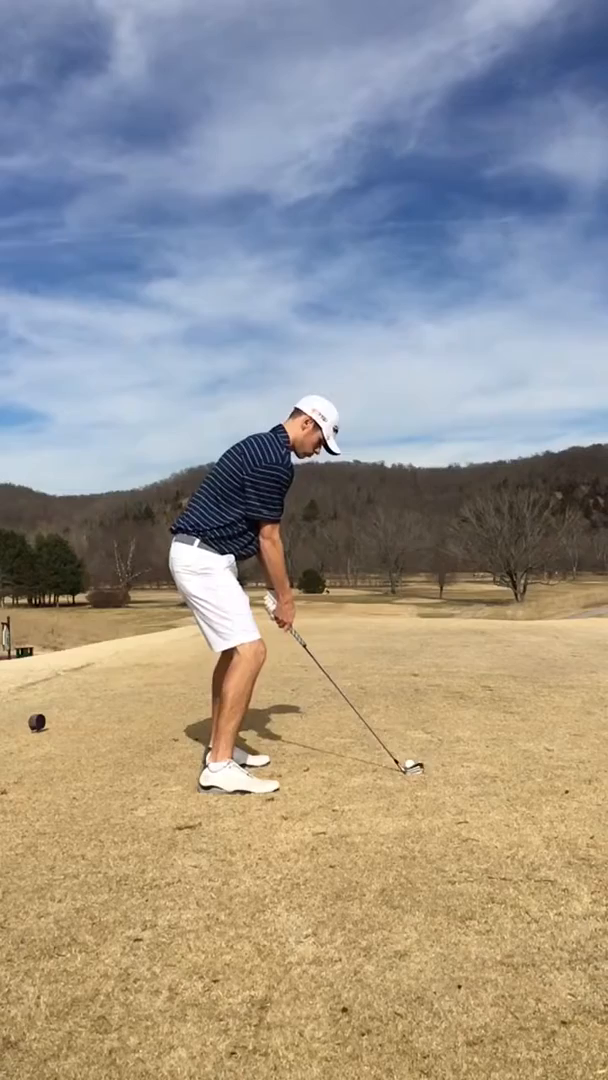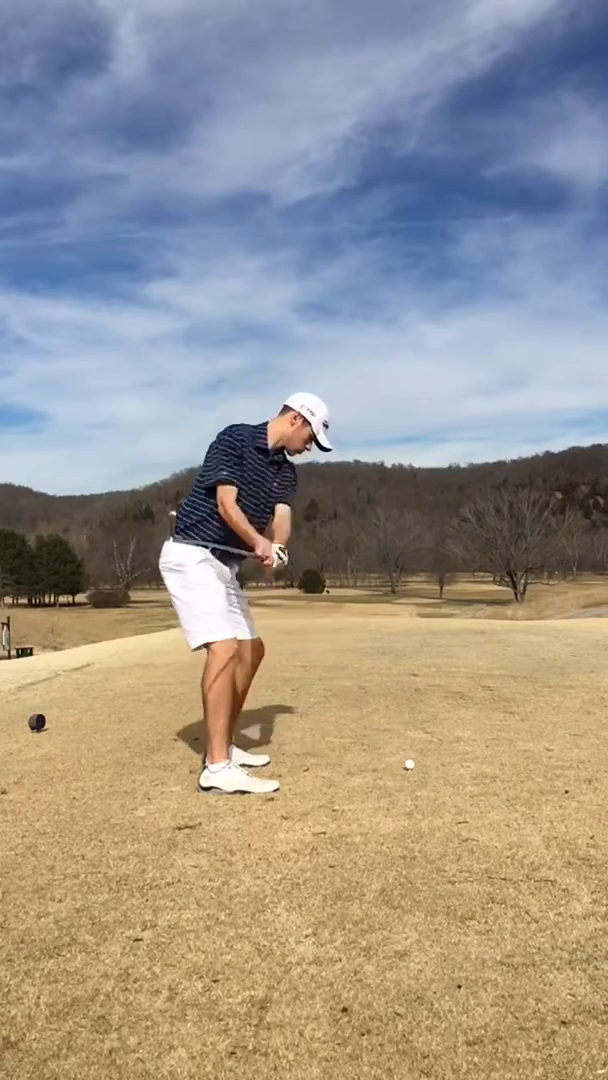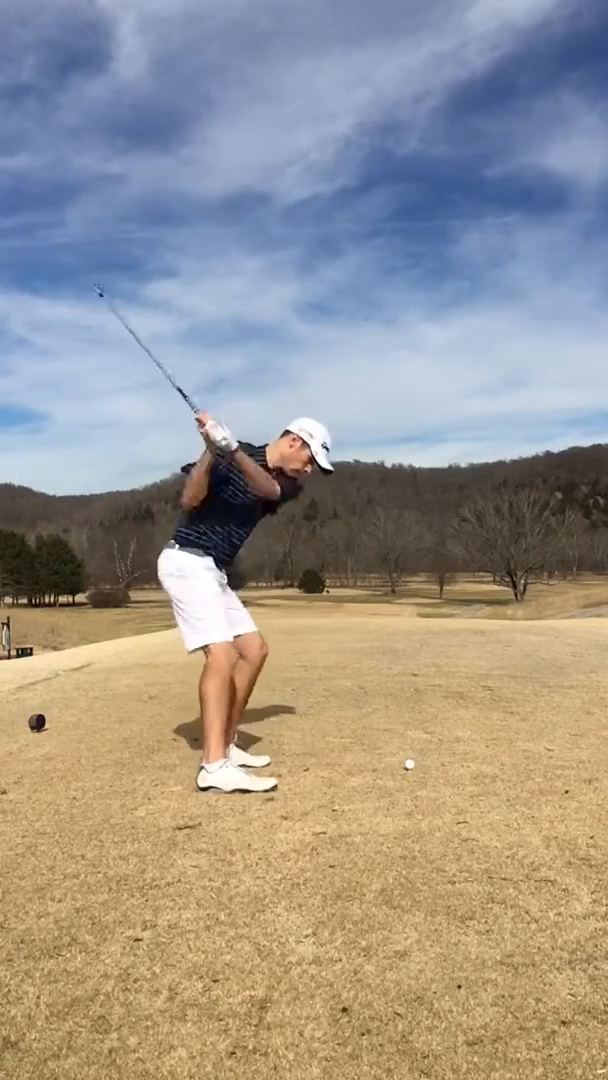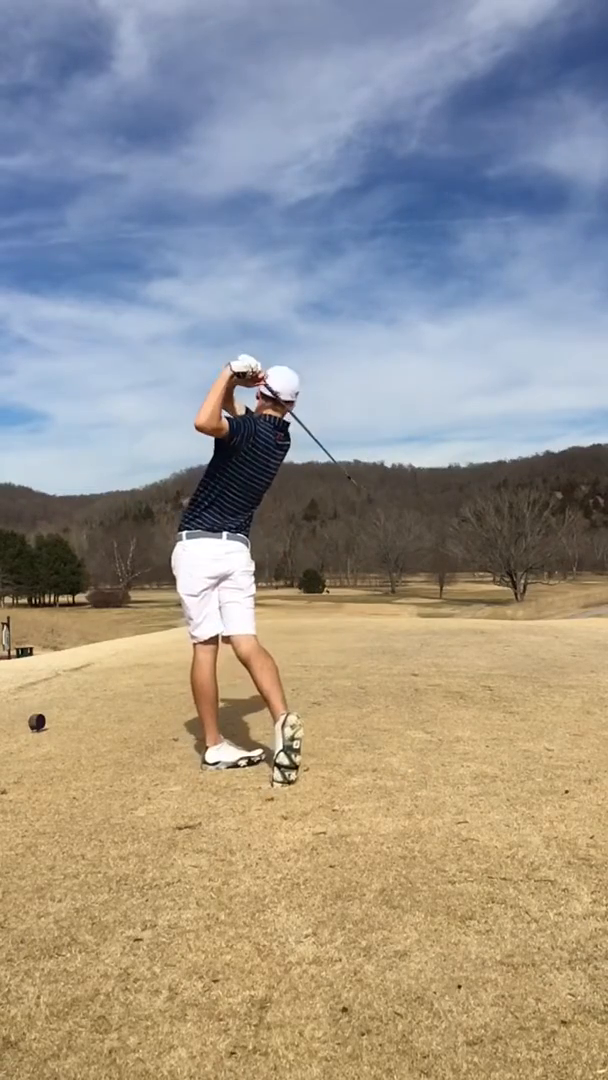
dt=0.7s
person 1, frame 1
left shoulder: (263, 448)
right shoulder: (273, 459)
left elbow: (259, 534)
right elbow: (269, 538)
left wrist: (275, 590)
right wrist: (285, 598)
left hip: (202, 556)
right hip: (204, 558)
left knee: (235, 649)
right knee: (250, 652)
left ankle: (220, 747)
right ankle: (219, 767)
person 1, frame 2
left shoulder: (286, 472)
right shoulder: (235, 437)
left elbow: (282, 518)
right elbow: (226, 505)
left wrist: (274, 547)
right wrist: (258, 542)
left hip: (222, 563)
right hip: (190, 555)
left knee: (251, 650)
right knee: (223, 650)
left ankle: (223, 746)
right ankle: (217, 767)
person 1, frame 3
left shoulder: (283, 486)
right shoulder: (221, 461)
left elbow: (264, 486)
right elbow: (189, 500)
left wrist: (232, 448)
right wrist: (211, 449)
left hip: (213, 573)
right hip: (188, 565)
left knee: (254, 650)
right knee: (222, 654)
left ankle: (224, 745)
right ankle: (215, 768)
person 1, frame 4
left shoulder: (250, 430)
right shoulder: (280, 438)
left elbow: (205, 422)
right elbow: (225, 402)
left wrist: (232, 373)
right wrist: (235, 379)
left hip: (198, 548)
right hip: (235, 550)
left knee: (205, 647)
right knee: (246, 644)
left ankle: (215, 746)
right ankle: (283, 719)
